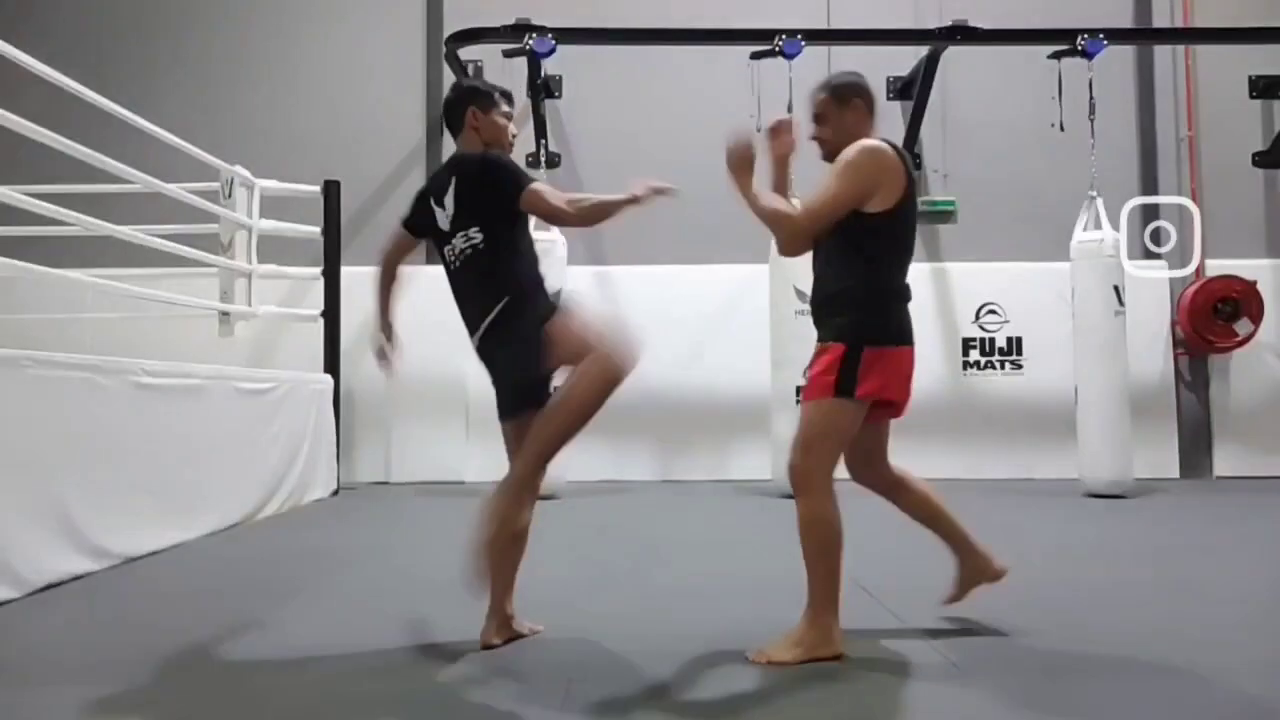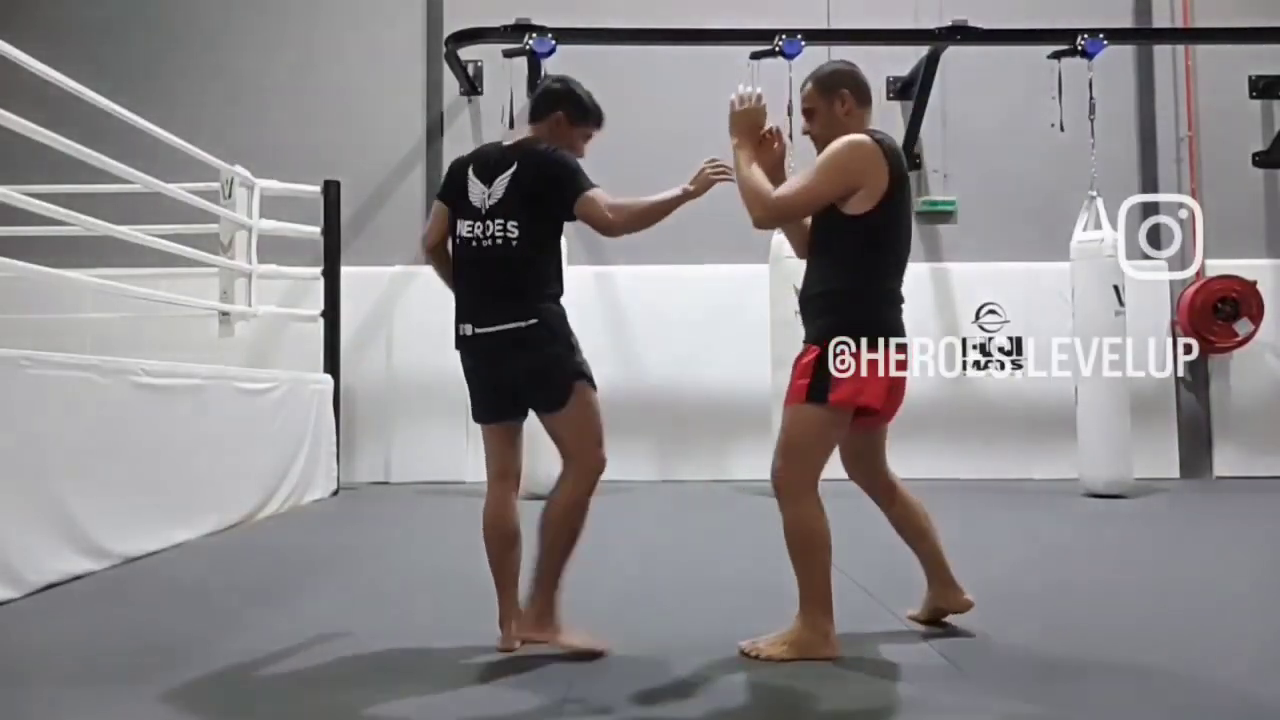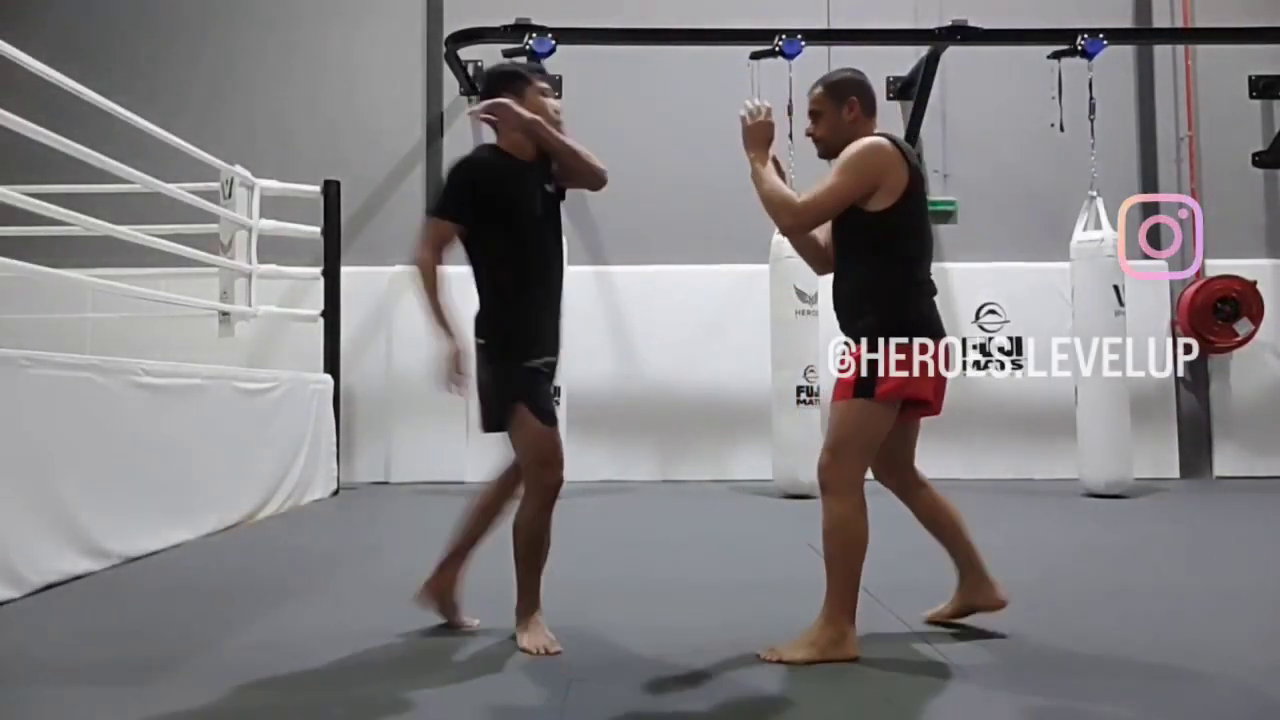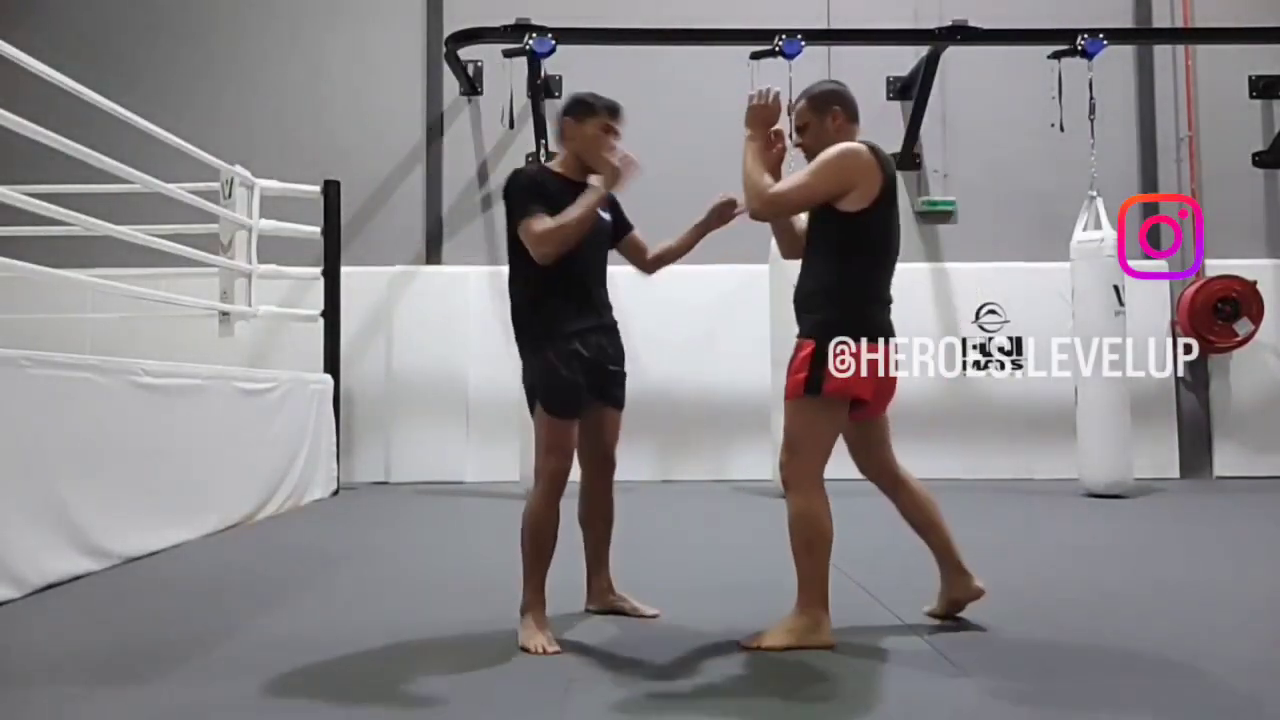
dt=1s
person 1, frame 1
left shoulder: (870, 156)
right shoulder: (863, 172)
left elbow: (793, 224)
right elbow: (793, 243)
left wrist: (746, 184)
right wrist: (779, 166)
left hip: (859, 340)
right hip: (874, 340)
left knee: (807, 472)
right knee: (871, 469)
left ankle: (820, 629)
right ankle: (972, 559)
person 1, frame 2
left shoulder: (856, 151)
right shoulder: (871, 162)
left elbow: (764, 213)
right elbow: (809, 243)
left wrist: (742, 144)
right wrist: (774, 171)
left hip: (843, 344)
right hip: (872, 344)
left knee: (792, 478)
right knee: (873, 475)
left ankle: (815, 630)
right ankle: (944, 588)
person 1, frame 3
left shoulder: (871, 152)
right shoulder: (874, 169)
left elbow: (795, 217)
right elbow: (824, 260)
left wrist: (758, 157)
right wrist: (774, 177)
left hip: (890, 342)
right hip: (905, 341)
left knee: (838, 475)
right knee: (897, 472)
left ankle: (836, 631)
right ankle: (976, 584)
person 1, frame 4
left shoulder: (850, 157)
right shoulder: (851, 177)
left elbow: (761, 204)
right elbow: (794, 243)
left wrist: (754, 139)
right wrist: (773, 165)
left hip: (836, 339)
right hip: (862, 339)
left knee: (799, 472)
right knee: (881, 466)
left ankle: (811, 619)
right ankle: (956, 576)
person 2, frame 1
left shoulder: (435, 189)
right shoulder: (487, 167)
left elbow: (390, 257)
right elbow: (564, 212)
left wrist: (384, 323)
right wrist: (631, 196)
left hip: (498, 330)
right hip: (519, 311)
left knee: (527, 469)
right knee: (608, 362)
left ankle: (500, 616)
right ankle: (509, 490)
person 2, frame 2
left shoulder: (467, 166)
right shoulder: (549, 165)
left elbow: (433, 244)
right elbow: (611, 220)
right wrist: (688, 190)
left hip: (477, 339)
right hip: (534, 334)
left knee: (502, 480)
right knee: (585, 462)
left ankle: (511, 620)
right ankle: (539, 611)
person 2, frame 3
left shoulder: (539, 161)
right shoulder: (477, 170)
left elbow: (597, 177)
right elbow: (427, 253)
left wrist: (540, 130)
right wrist: (447, 336)
left hip: (536, 342)
right hip: (513, 347)
left knee: (522, 473)
right knee: (546, 475)
left ankle: (442, 583)
right ankle: (528, 613)
person 2, frame 4
left shoulder: (602, 199)
right shoulder: (526, 183)
left elbow: (646, 261)
right elbow: (544, 247)
left wrist: (707, 224)
right wrist: (600, 187)
left hip: (602, 339)
right hip: (550, 345)
left knee: (601, 470)
right knee: (553, 475)
left ankle: (600, 587)
right ankle: (532, 611)
